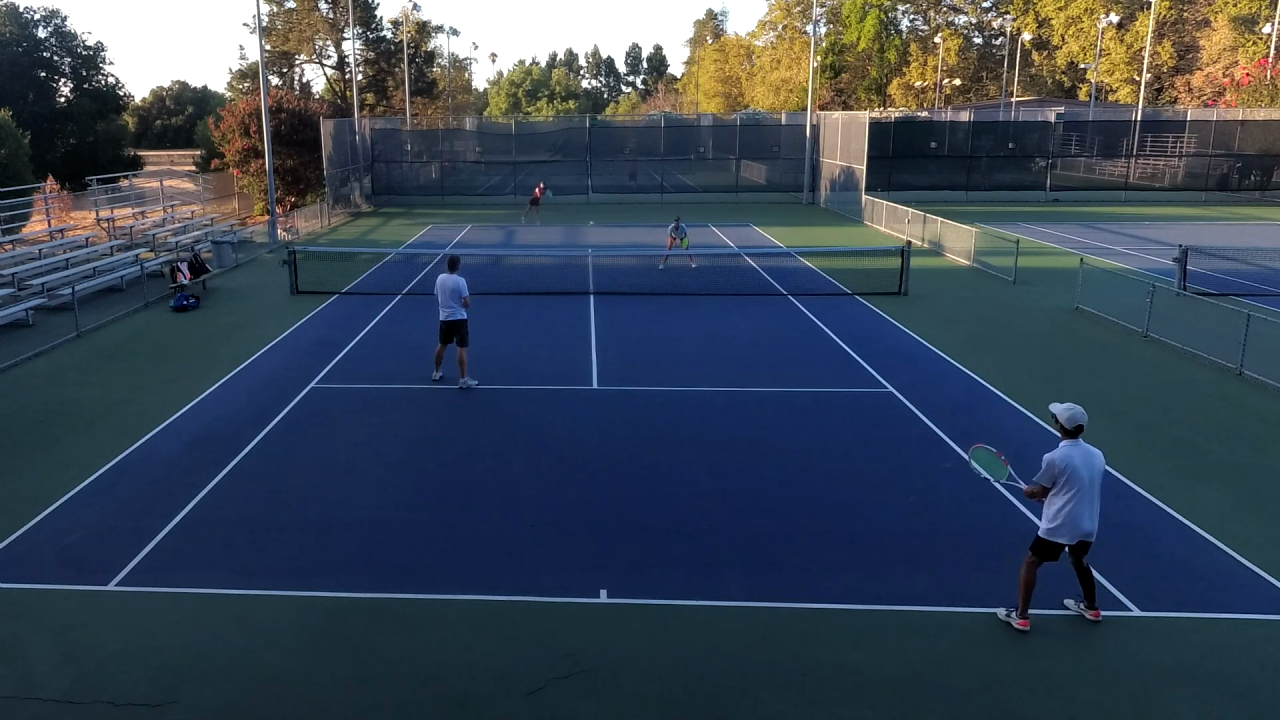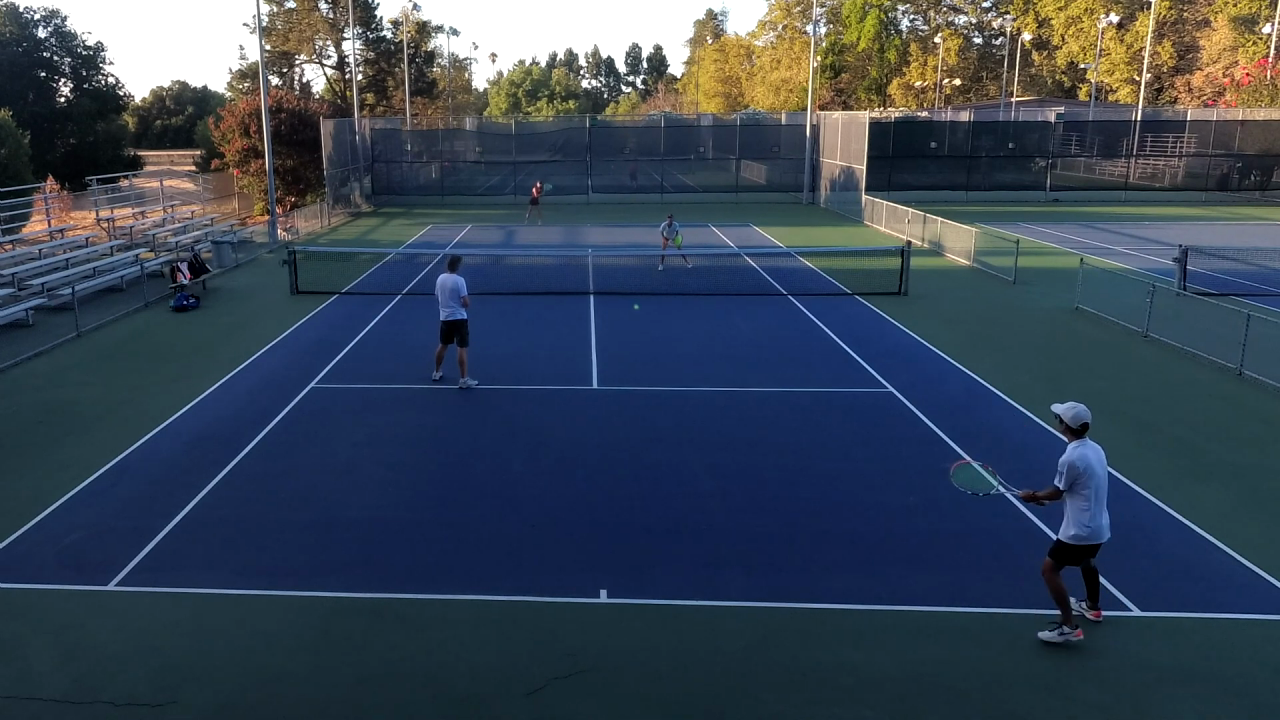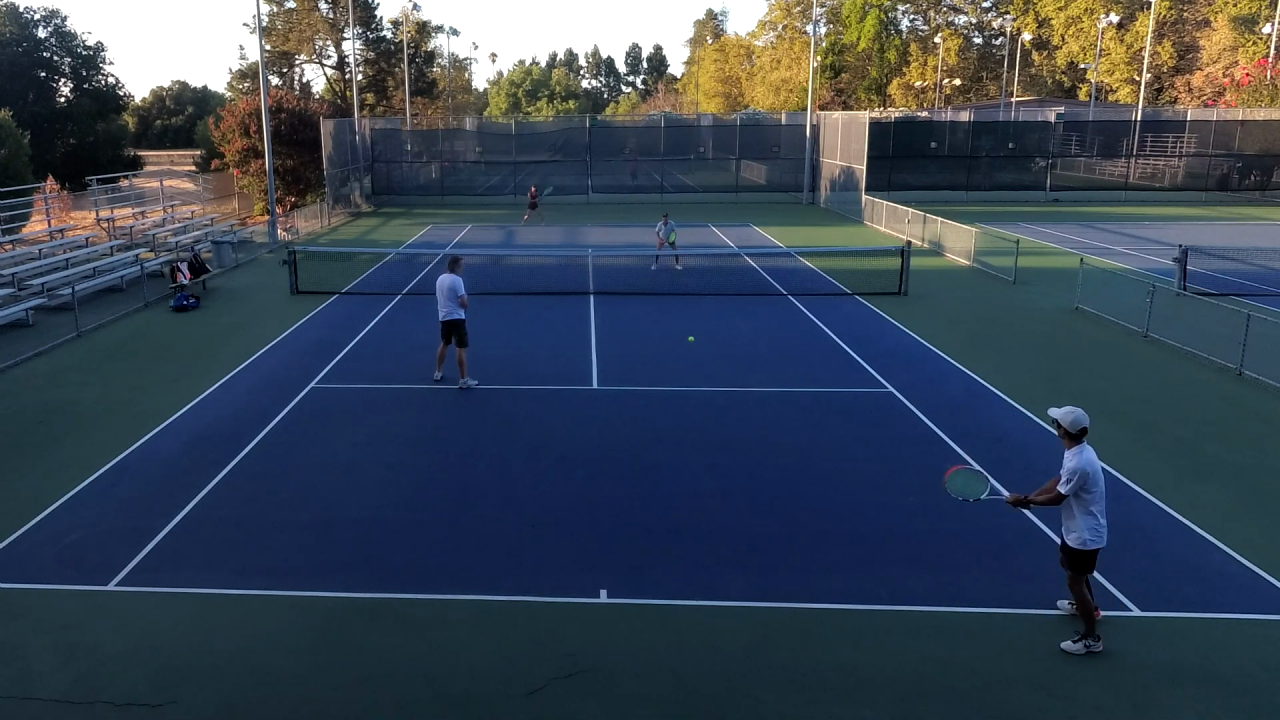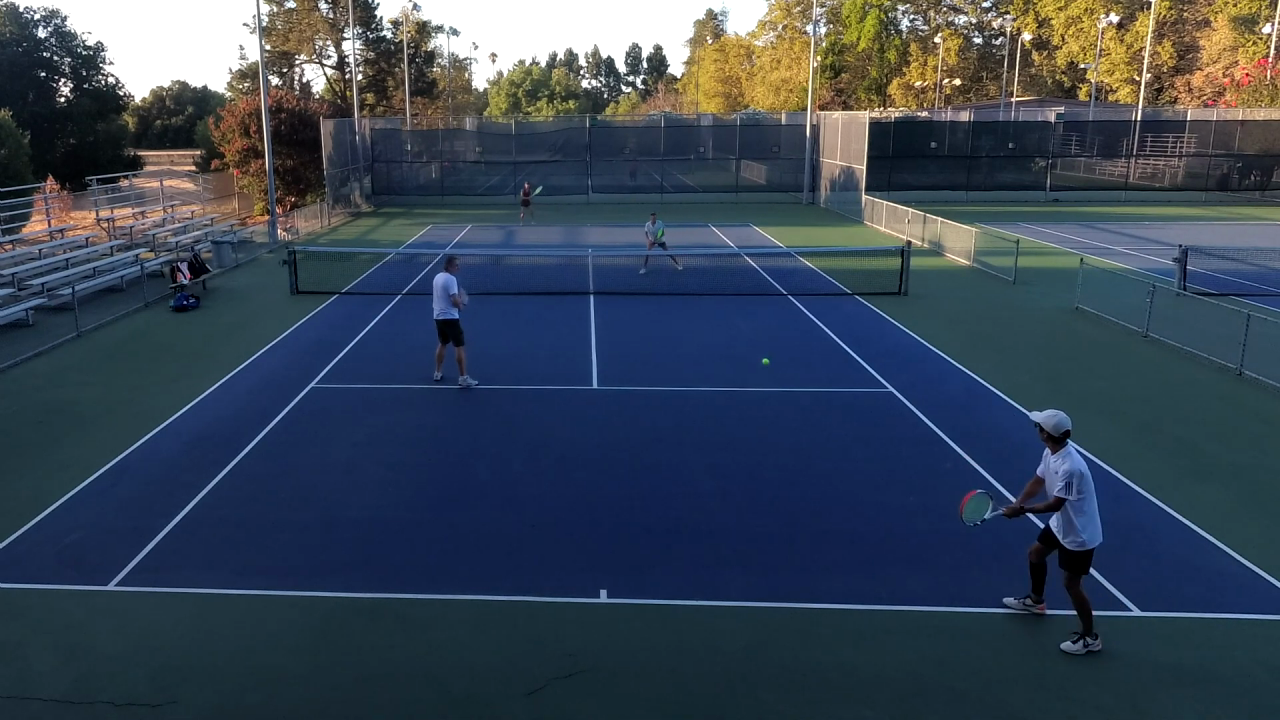
dt=0.2s
person 1, frame 1
left shoulder: (1053, 458)
right shoulder: (1097, 455)
left elbow: (1042, 491)
right elbow: (1081, 489)
left wrist: (1031, 491)
left hip: (1059, 527)
right hip: (1086, 526)
left knee: (1030, 564)
right knee: (1080, 562)
left ankle: (1021, 615)
right ankle: (1090, 607)
person 1, frame 2
left shoulder: (1070, 459)
right shoulder: (1095, 449)
left elbow: (1056, 493)
left wrist: (1034, 496)
right wrist: (1041, 494)
left hip: (1078, 530)
right hip: (1096, 526)
left knee: (1049, 570)
right knee: (1086, 563)
left ankle: (1068, 626)
right ankle: (1092, 607)
person 1, frame 3
left shoulder: (1078, 464)
right shoulder: (1078, 452)
left elbow: (1056, 498)
right elbow: (1059, 483)
left wrist: (1025, 500)
right wrist: (1028, 497)
left hip: (1084, 534)
right hip: (1078, 527)
left knee: (1074, 582)
right knee: (1072, 567)
left ankle: (1091, 638)
right ankle: (1090, 608)
person 1, frame 4
left shoulder: (1071, 467)
right shoulder: (1050, 453)
left elbow: (1056, 504)
right elbow: (1037, 480)
left wrist: (1019, 510)
right wrist: (1018, 504)
left hip: (1078, 535)
right hip: (1059, 524)
left knee: (1071, 584)
right knee: (1035, 554)
left ankle: (1090, 637)
right ankle: (1036, 600)
